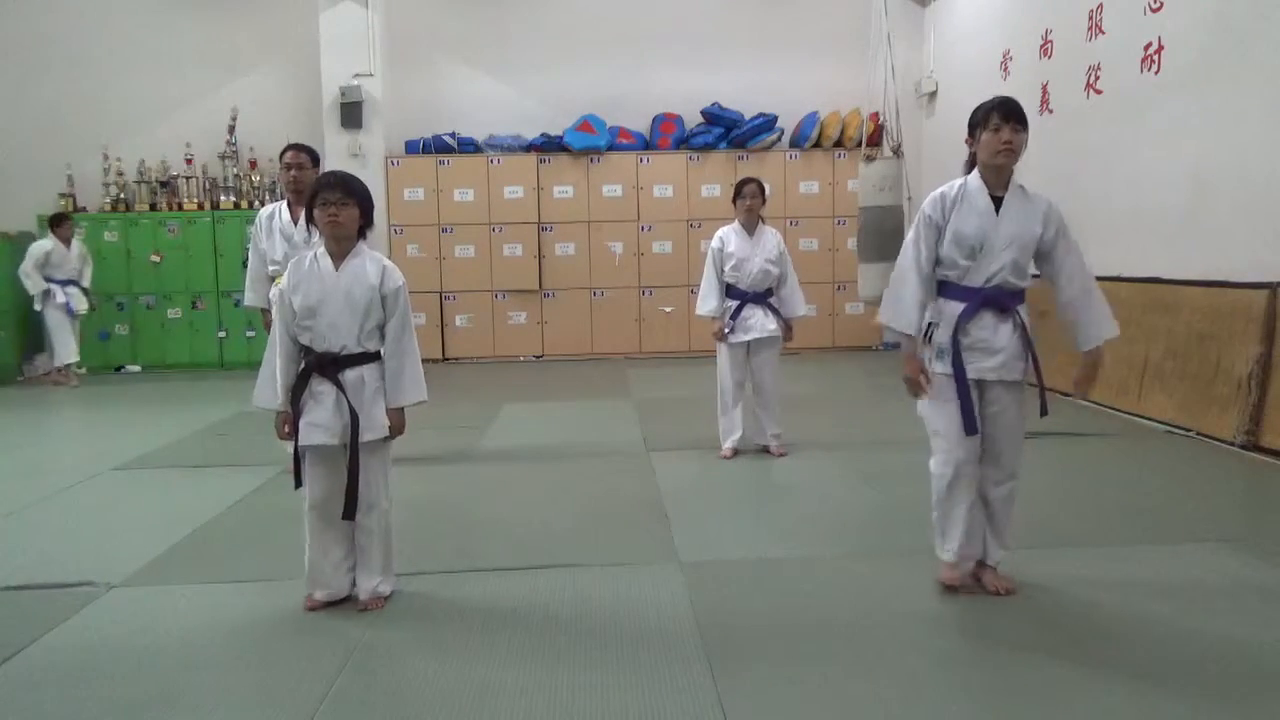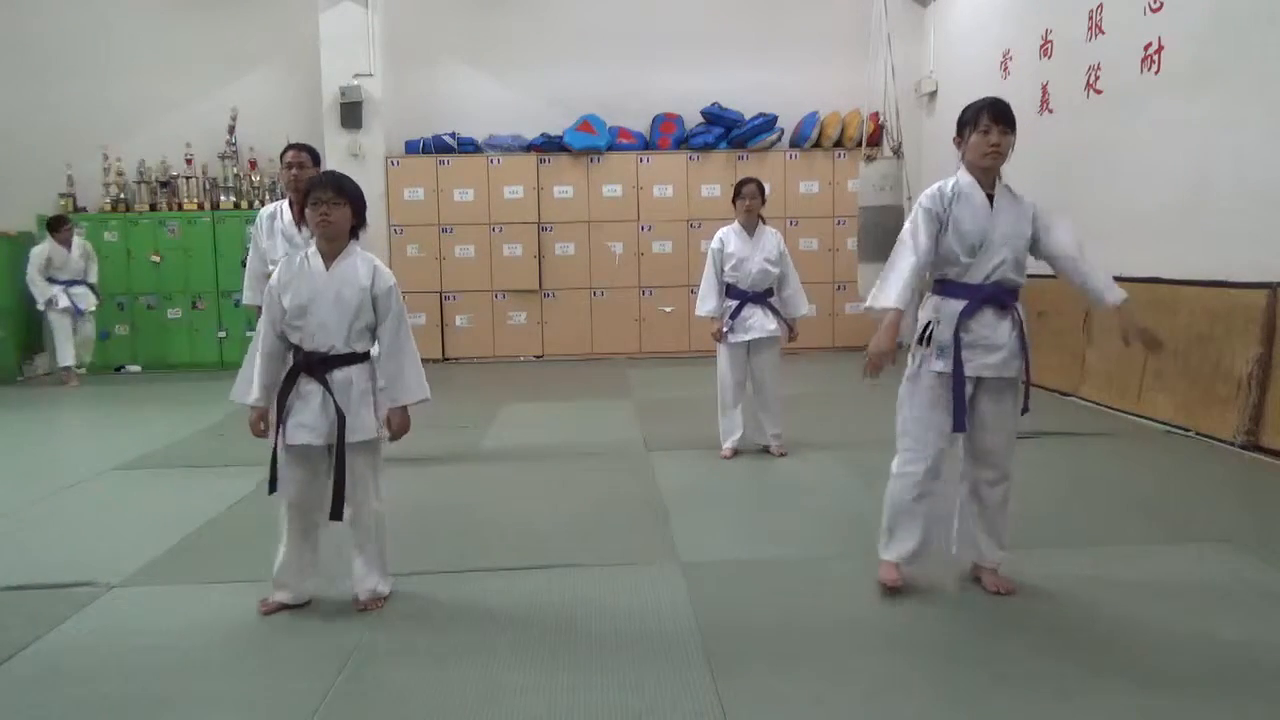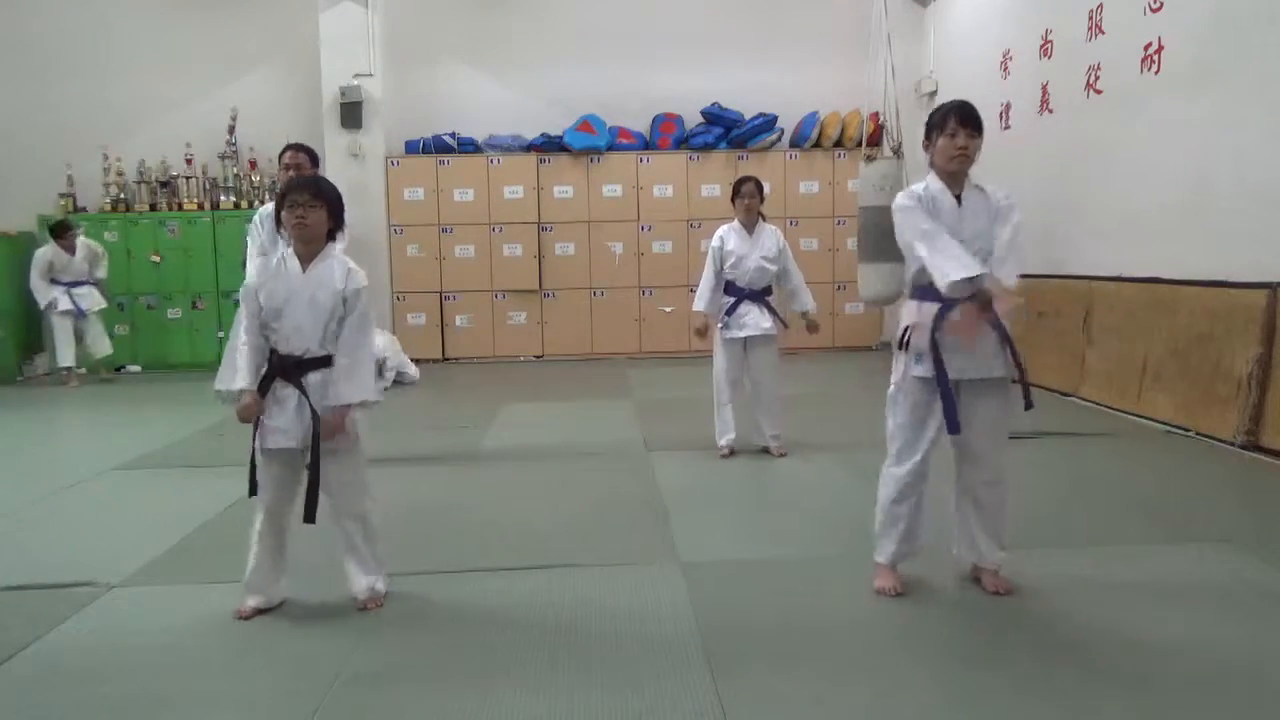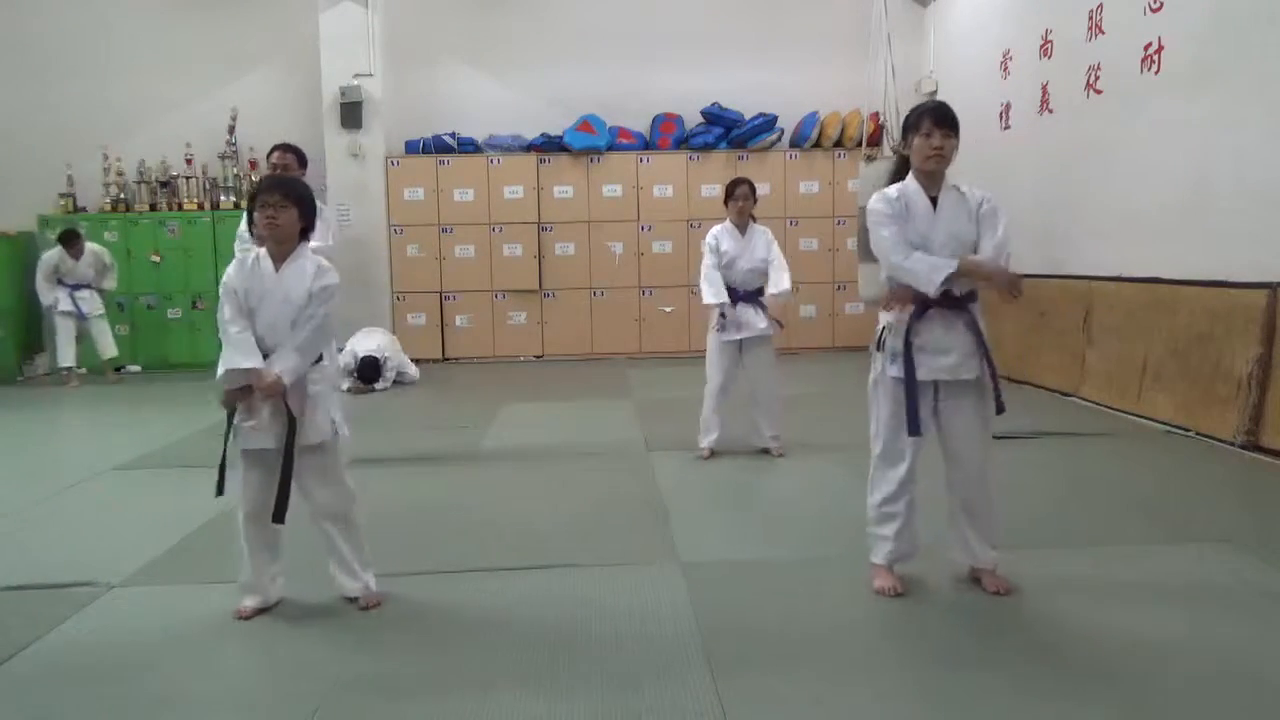
dt=0.2s
person 1, frame 1
left shoulder: (1040, 211)
right shoulder: (943, 202)
left elbow: (1071, 278)
right elbow: (914, 274)
left wrist: (1091, 349)
right wrist: (911, 349)
left hip: (1006, 342)
right hip: (951, 337)
left knee: (1002, 462)
right knee: (954, 456)
left ankle: (986, 558)
right ankle: (954, 555)
person 1, frame 2
left shoulder: (1024, 210)
right shoulder: (939, 198)
left elbow: (1071, 257)
right elbow: (910, 256)
left wrist: (1123, 310)
right wrist: (889, 323)
left hip: (1002, 338)
right hip: (947, 333)
left knee: (993, 460)
right knee: (920, 451)
left ankle: (986, 559)
right ankle: (894, 553)
person 1, frame 3
left shoulder: (997, 202)
right shoulder: (911, 202)
left elbow: (1004, 255)
right elbow: (939, 250)
left wrist: (983, 303)
right wrist: (995, 291)
left hip: (983, 338)
right hip: (927, 336)
left knee: (986, 460)
right knee: (907, 456)
left ankle: (984, 558)
right ankle: (887, 557)
person 1, frame 4
left shoulder: (977, 204)
right shoulder: (885, 203)
left elbow: (992, 259)
right elbow: (903, 261)
left wrist: (924, 289)
right wrist: (981, 273)
left hip: (960, 338)
right hip: (905, 340)
left knee: (970, 459)
right knee: (893, 456)
left ankle: (980, 559)
right ankle: (885, 558)
person 2, frame 1
left shoulder: (382, 272)
right shoulder: (297, 272)
left elbow: (398, 342)
right elbow: (285, 341)
left wrist: (397, 404)
right wrist: (282, 404)
left hip: (366, 393)
right hip: (316, 394)
left knee: (371, 497)
right knee: (320, 498)
left ankle: (373, 583)
right ankle: (329, 583)
person 2, frame 2
left shoulder: (373, 273)
right shoulder: (287, 271)
left elbow: (394, 340)
right elbow: (270, 339)
left wrist: (398, 403)
right wrist: (259, 401)
left hip: (354, 393)
right hip: (302, 394)
left knee: (363, 499)
right knee: (298, 499)
left ankle: (372, 583)
right ankle: (291, 586)
person 2, frame 3
left shoulder: (348, 276)
right shoulder: (265, 272)
left elbow: (355, 343)
right elbow: (249, 334)
left wrist: (344, 404)
right wrist: (245, 389)
left hip: (329, 394)
right hip: (278, 397)
left knee: (351, 498)
right knee: (271, 502)
left ankle: (369, 581)
right ankle: (263, 589)
person 2, frame 4
left shoulder: (320, 273)
right shoulder: (239, 270)
left elbow: (307, 340)
right elbow: (234, 328)
left wrist: (274, 381)
right wrist: (255, 377)
left hip: (306, 397)
right hip: (254, 401)
left knee: (332, 498)
right knee: (255, 503)
left ankle: (359, 582)
right ankle: (260, 589)
person 3, frame 1
left shoulder: (774, 238)
right shoulder: (723, 237)
left elbow: (786, 280)
right elbow: (712, 278)
left wrist: (789, 319)
right wrist: (715, 318)
left hip: (765, 315)
right hip: (733, 314)
left knee: (767, 382)
right knee: (731, 382)
left ankle: (771, 438)
right ankle: (730, 440)
person 3, frame 2
left shoulder: (774, 238)
right shoulder: (723, 237)
left elbow: (787, 280)
right elbow: (712, 279)
left wrist: (792, 319)
right wrist: (714, 318)
left hip: (766, 315)
right hip: (733, 315)
left knee: (767, 383)
right knee: (731, 382)
left ankle: (771, 438)
right ankle: (730, 440)
person 3, frame 3
left shoulder: (774, 235)
right shoulder: (723, 235)
left elbow: (790, 275)
right elbow: (711, 276)
left wrist: (806, 312)
right wrist: (703, 314)
left hip: (763, 313)
right hip: (731, 312)
left knee: (766, 381)
right knee: (726, 380)
left ankle: (770, 439)
right ankle: (726, 439)
person 3, frame 4
left shoulder: (765, 236)
right shoulder: (716, 235)
left elbow: (778, 268)
right elbow: (710, 273)
left wrist: (776, 297)
right wrist: (726, 307)
left hip: (757, 313)
right hip: (724, 313)
left knee: (764, 382)
right knee: (717, 381)
left ankle: (770, 439)
right ankle: (707, 440)
